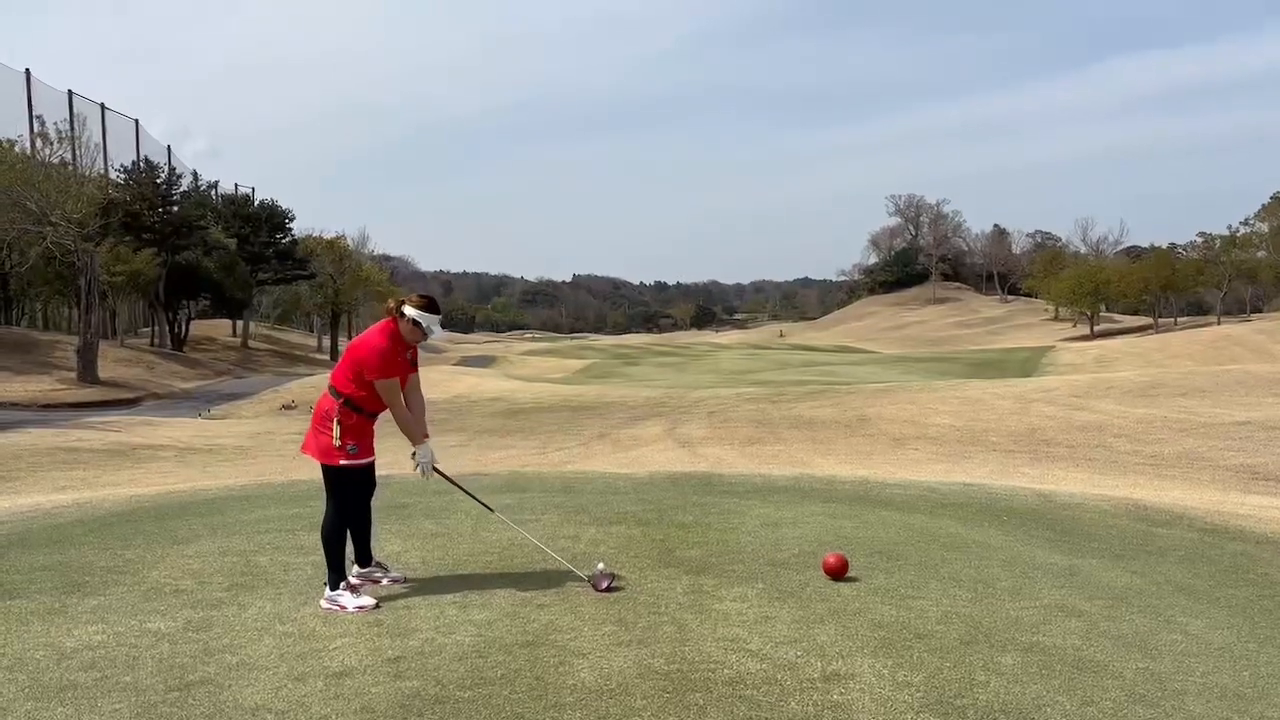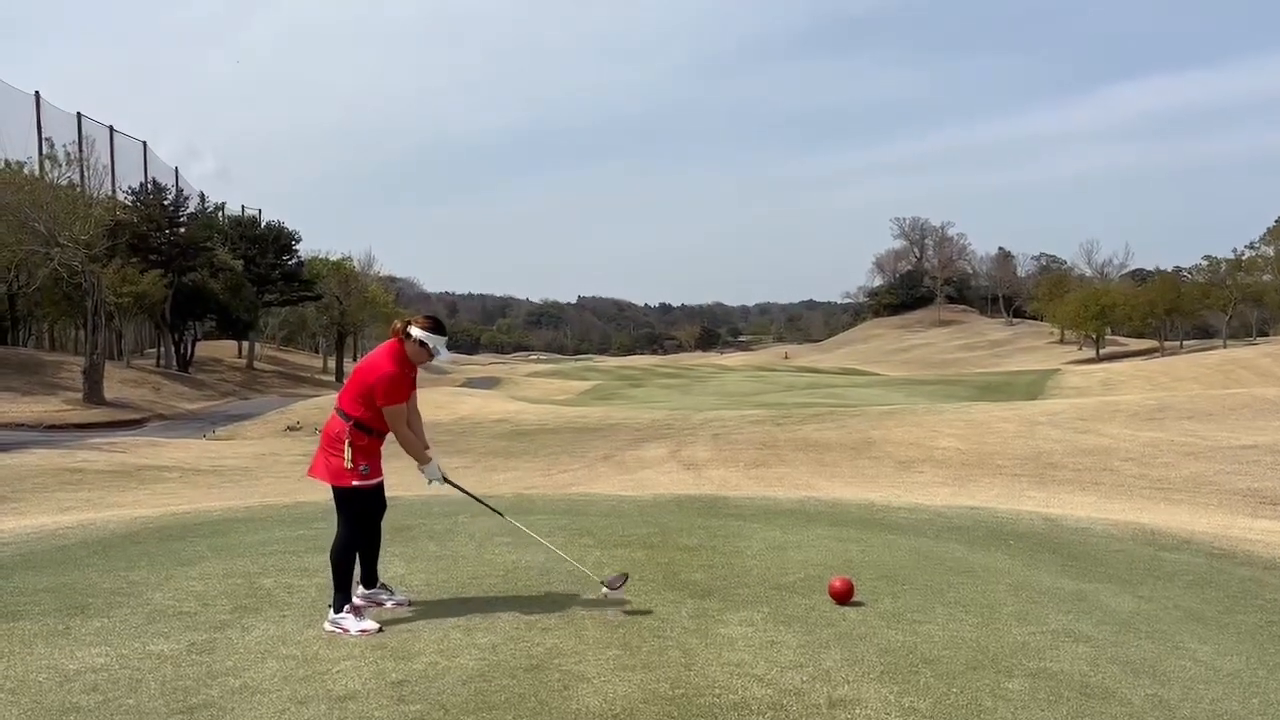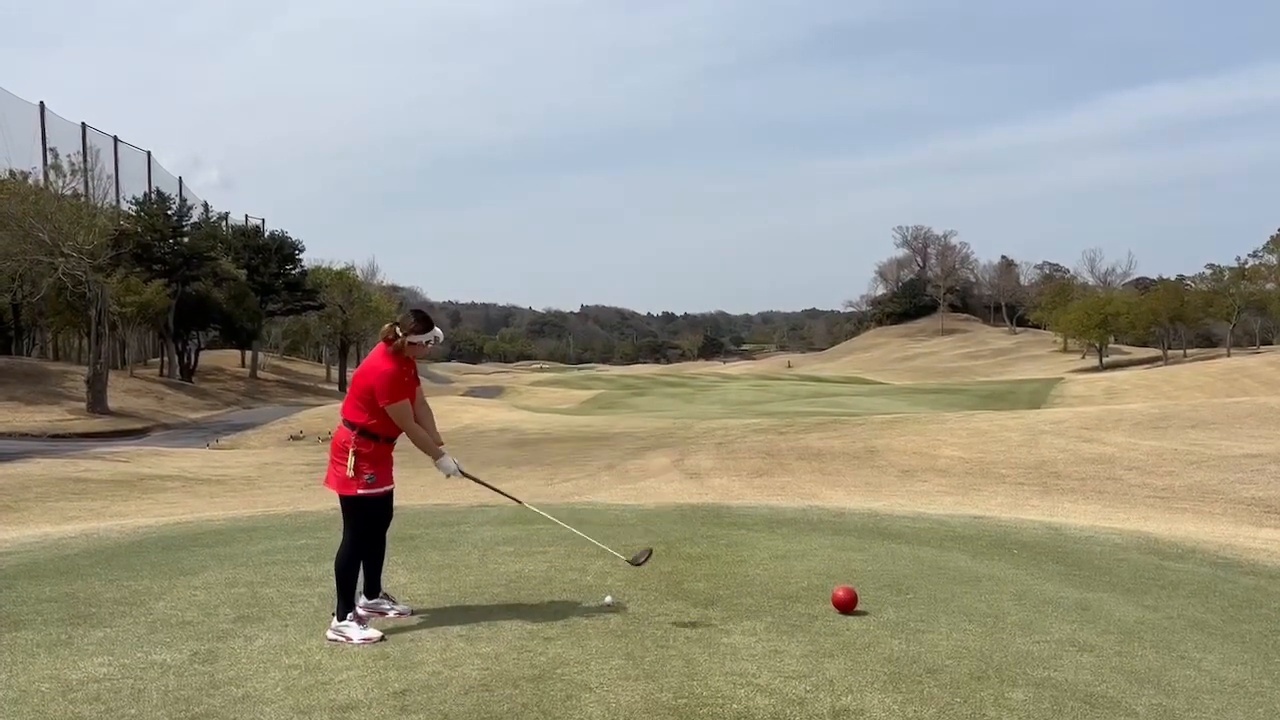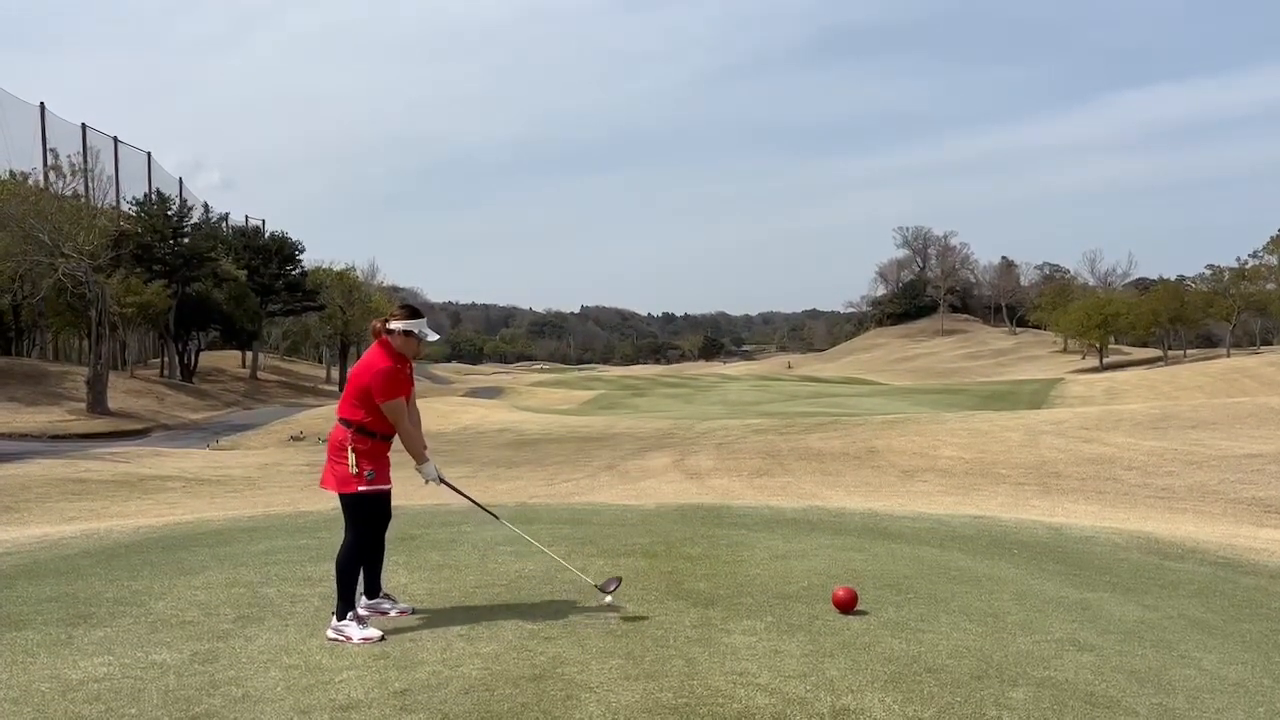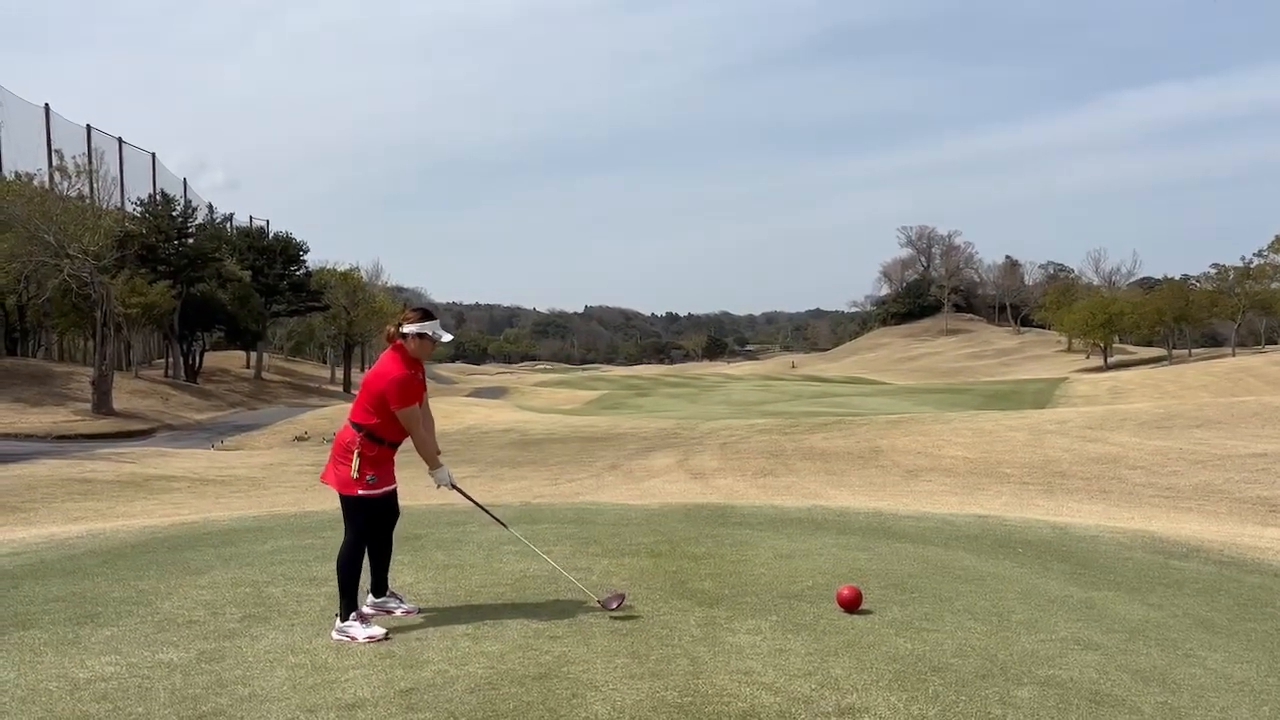
dt=1s
person 1, frame 1
left shoulder: (406, 343)
right shoulder: (379, 346)
left elbow: (414, 395)
right elbow: (396, 407)
left wrist: (424, 441)
right wrist: (419, 445)
left hip: (358, 424)
right hip: (338, 424)
left knee: (362, 495)
right knee: (341, 503)
left ankle: (364, 566)
right ankle: (335, 588)
person 1, frame 2
left shoulder: (406, 359)
right shoulder: (388, 370)
left elbow: (412, 412)
right elbow: (400, 429)
left wrist: (426, 454)
right wrist: (426, 463)
left hip: (364, 443)
right hip: (347, 445)
left knee: (373, 515)
right knee: (352, 524)
left ankle: (369, 587)
right ankle: (339, 611)
person 1, frame 3
left shoulder: (403, 359)
right shoulder: (385, 370)
left elbow: (420, 407)
right elbow: (408, 425)
left wrist: (440, 447)
right wrist: (439, 456)
left hip: (376, 451)
right hip: (357, 453)
left knee: (379, 524)
right knee: (357, 533)
left ankle: (372, 597)
right ankle: (343, 619)
person 1, frame 4
left shoulder: (398, 359)
right shoulder: (381, 368)
left elbow: (411, 411)
right elbow: (402, 425)
left wrist: (423, 455)
right wrist: (423, 462)
left hip: (371, 451)
right hip: (354, 453)
left knee: (378, 523)
right knee: (358, 532)
left ankle: (372, 597)
right ankle: (343, 618)
person 1, frame 5
left shoulder: (412, 362)
right shoulder: (397, 375)
left elbow: (425, 415)
right elbow: (416, 430)
left wrist: (437, 459)
right wrist: (436, 468)
left hip: (378, 455)
right hip: (359, 457)
left knee: (385, 522)
right knee: (359, 533)
left ankle: (379, 596)
right ankle: (346, 619)
